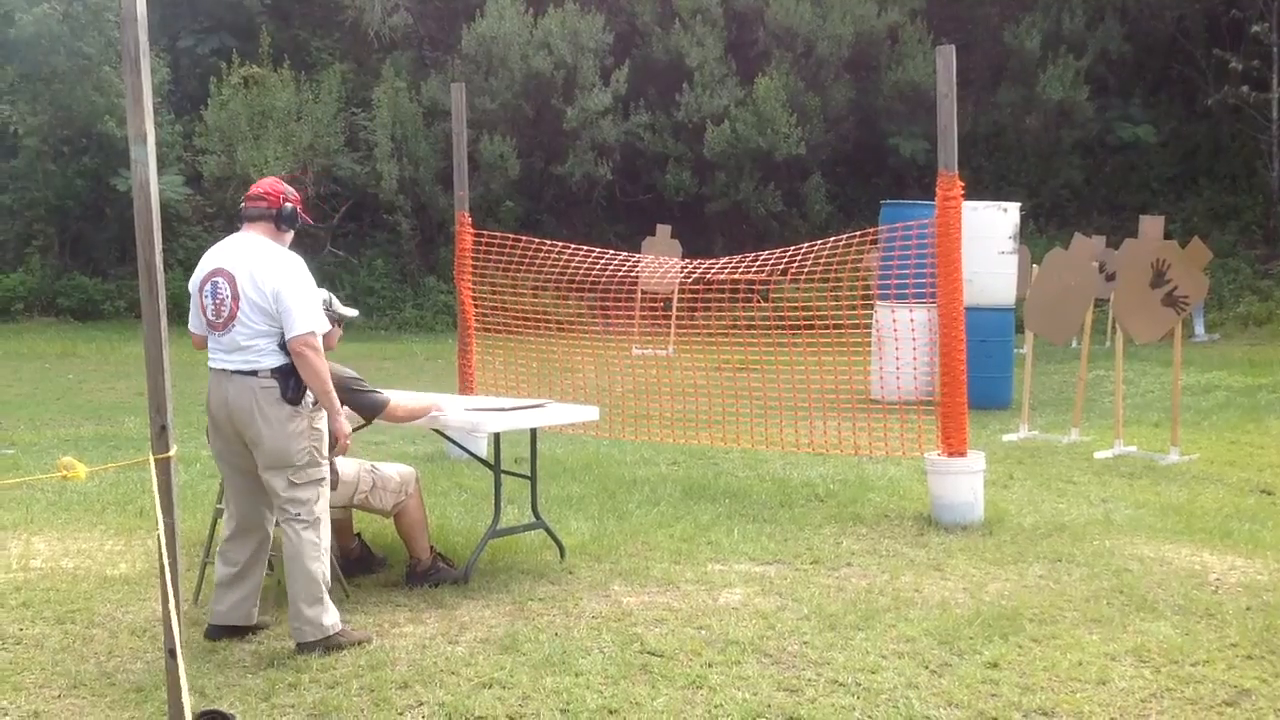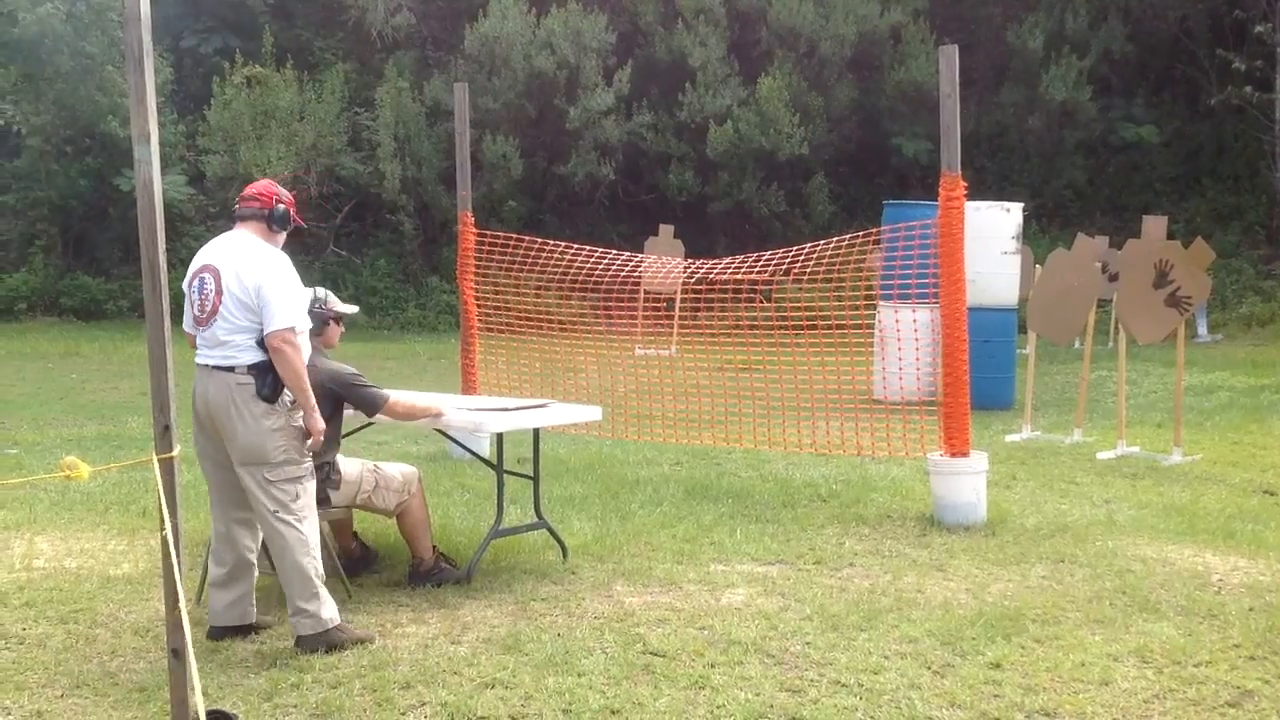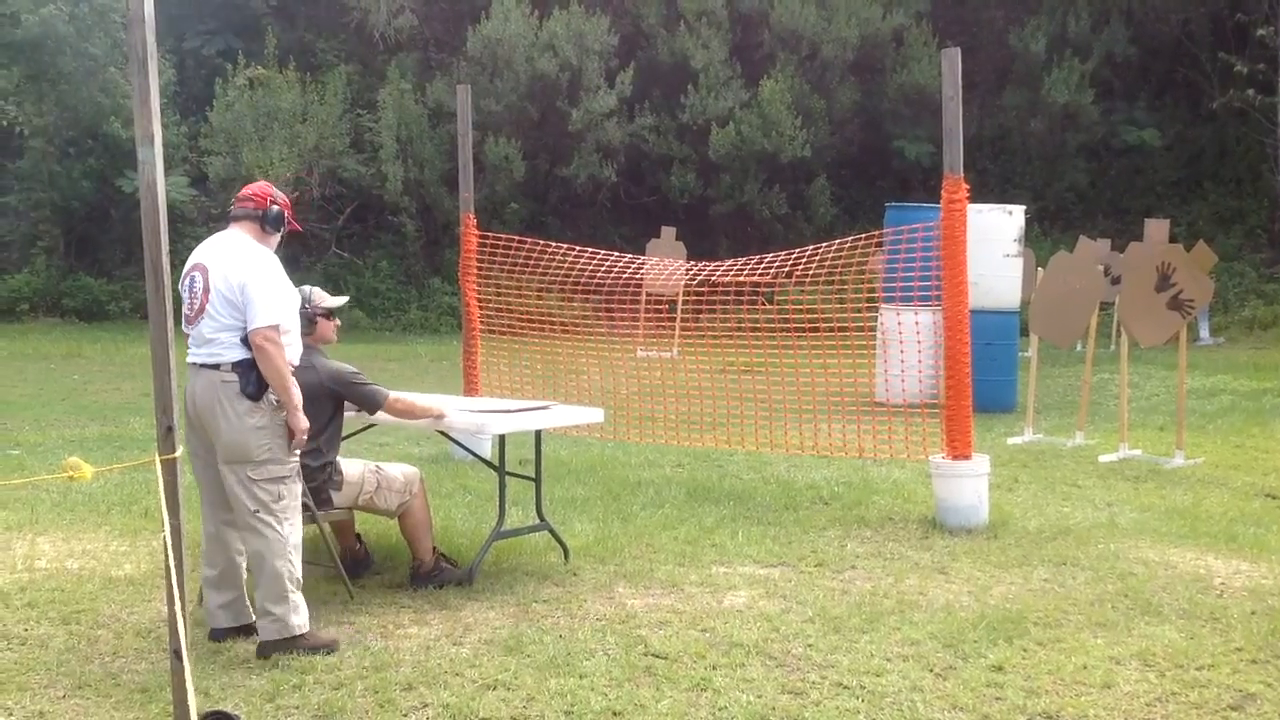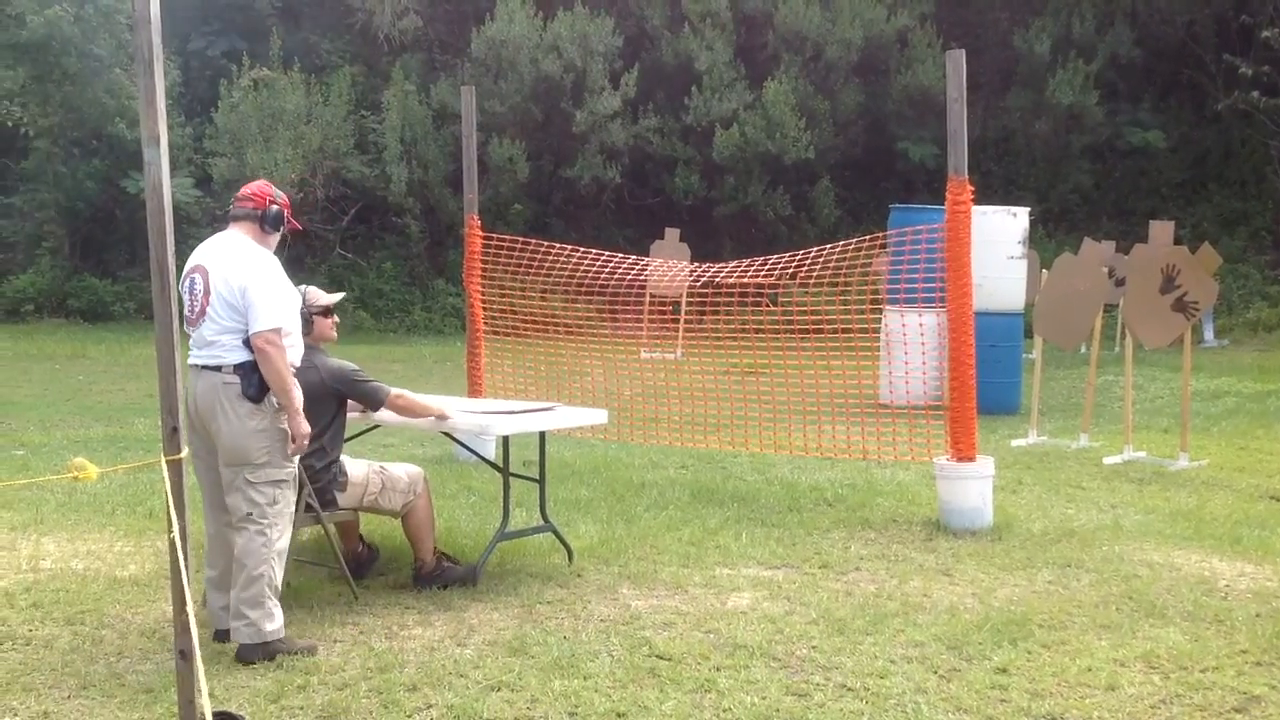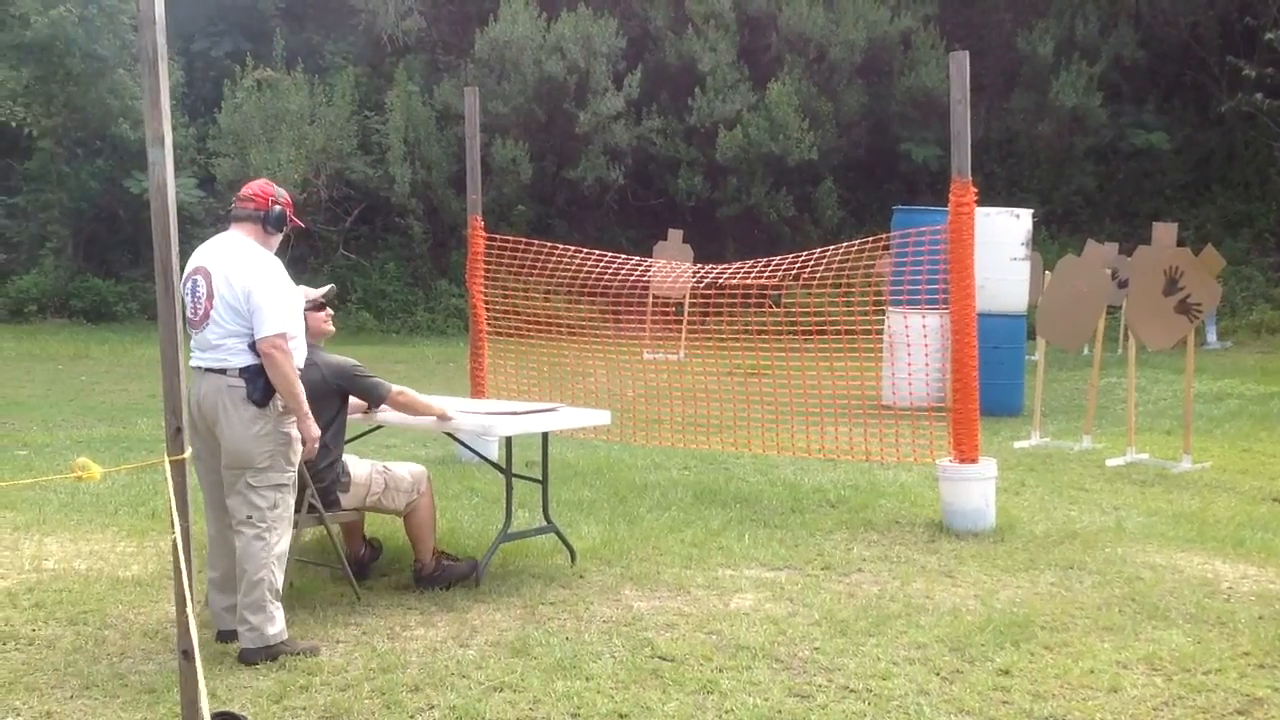
dt=0.2s
person 1, frame 1
left shoulder: (210, 260)
right shoulder: (282, 264)
left elbow: (199, 338)
right elbow: (303, 347)
right wrist: (335, 413)
left hip: (222, 391)
right hip: (274, 397)
left knee: (245, 511)
right knee: (304, 513)
left ankle: (229, 615)
right ankle: (316, 628)
person 1, frame 2
left shoulder: (204, 257)
right shoulder: (268, 261)
left elbow: (194, 333)
right elbow: (280, 342)
right wrist: (310, 409)
left hip: (208, 387)
right hip: (255, 395)
left knee: (231, 511)
right knee: (288, 509)
left ankle: (228, 615)
right ankle: (317, 623)
person 1, frame 3
left shoulder: (200, 255)
right shoulder: (257, 260)
right elbow: (264, 340)
right wrist: (293, 408)
left hip: (198, 385)
right hip: (243, 392)
left knee: (222, 512)
right knee: (271, 512)
left ankle: (226, 617)
right ankle: (283, 628)
person 1, frame 4
left shoulder: (201, 255)
right shoulder: (257, 262)
right elbow: (266, 343)
right wrist: (294, 413)
left hip: (201, 386)
right hip: (246, 395)
left knee: (223, 513)
right knee: (263, 516)
left ankle: (227, 618)
right ankle: (259, 633)
person 1, frame 5
left shoulder: (202, 257)
right shoulder: (261, 265)
right elbow: (273, 348)
right wrist: (304, 416)
left hip: (204, 388)
right hip: (249, 398)
left knee: (225, 514)
right knee: (262, 520)
left ankle: (230, 618)
right ankle: (262, 635)
person 2, frame 1
right shoulder: (332, 374)
right elbow: (395, 411)
right wrist: (433, 404)
left knee: (342, 465)
right knee: (405, 480)
left ankle: (352, 555)
right ankle: (424, 567)
person 2, frame 2
right shoulder: (332, 372)
right elbow: (396, 408)
left wrist: (356, 399)
right wrist: (435, 409)
right hip: (315, 481)
left knee: (341, 465)
right knee: (407, 479)
left ankle: (351, 554)
right ankle: (426, 567)
person 2, frame 3
right shoulder: (331, 372)
right elbow: (396, 405)
left wrist: (357, 401)
right wrist: (436, 411)
right hip: (314, 483)
left knee: (342, 467)
right knee: (409, 480)
left ankle: (353, 556)
right ankle: (427, 567)
person 2, frame 4
right shoulder: (333, 370)
right elbow: (397, 401)
left wrist: (360, 403)
right wrist: (438, 411)
right hip: (318, 485)
left knee: (346, 464)
right knee: (413, 479)
left ankle: (356, 555)
right ankle: (429, 567)
person 2, frame 5
right shoulder: (335, 367)
right elbow: (399, 397)
left wrist: (365, 403)
right wrist: (439, 411)
right hip: (321, 485)
left knee: (352, 463)
right knee: (416, 478)
left ankle: (358, 556)
right ankle: (429, 568)
